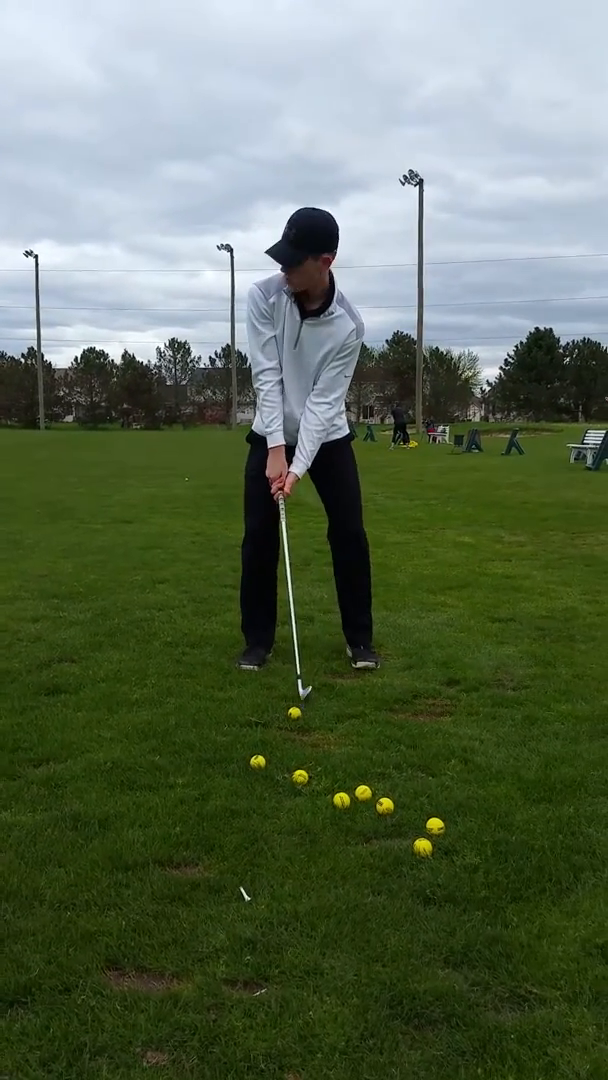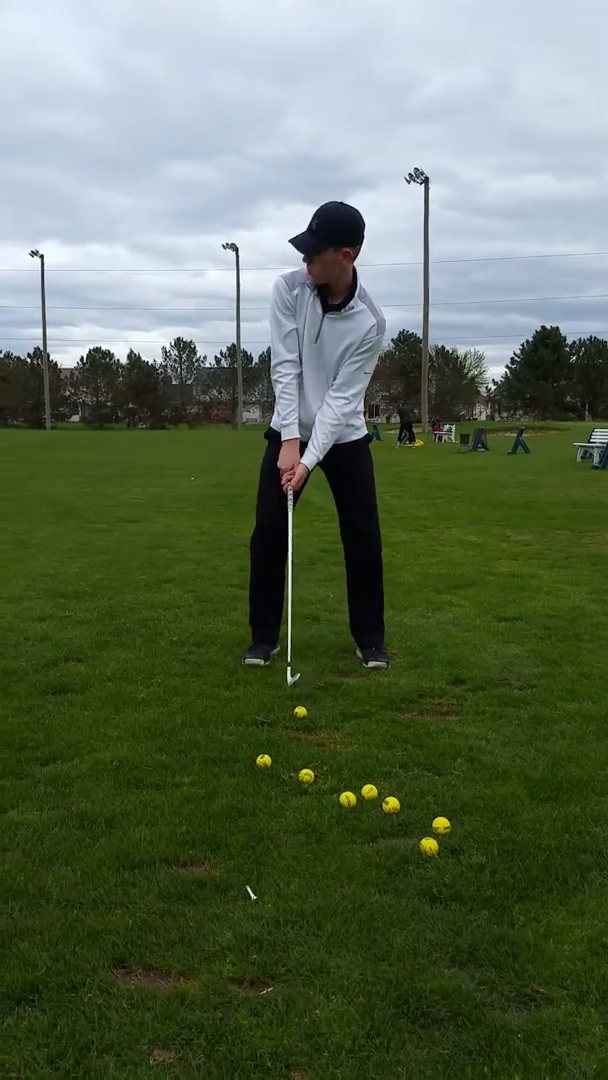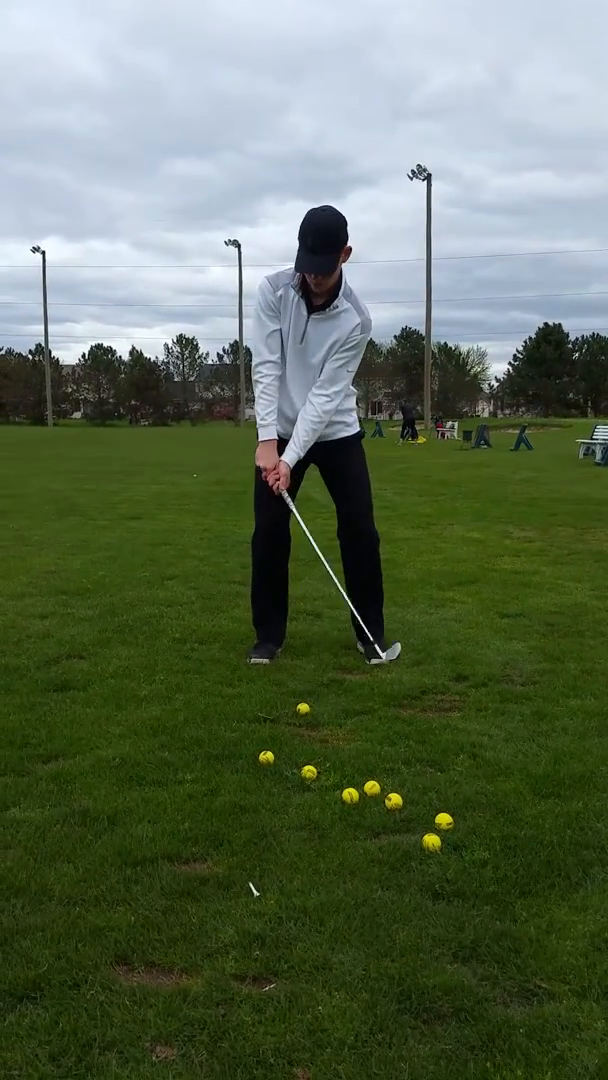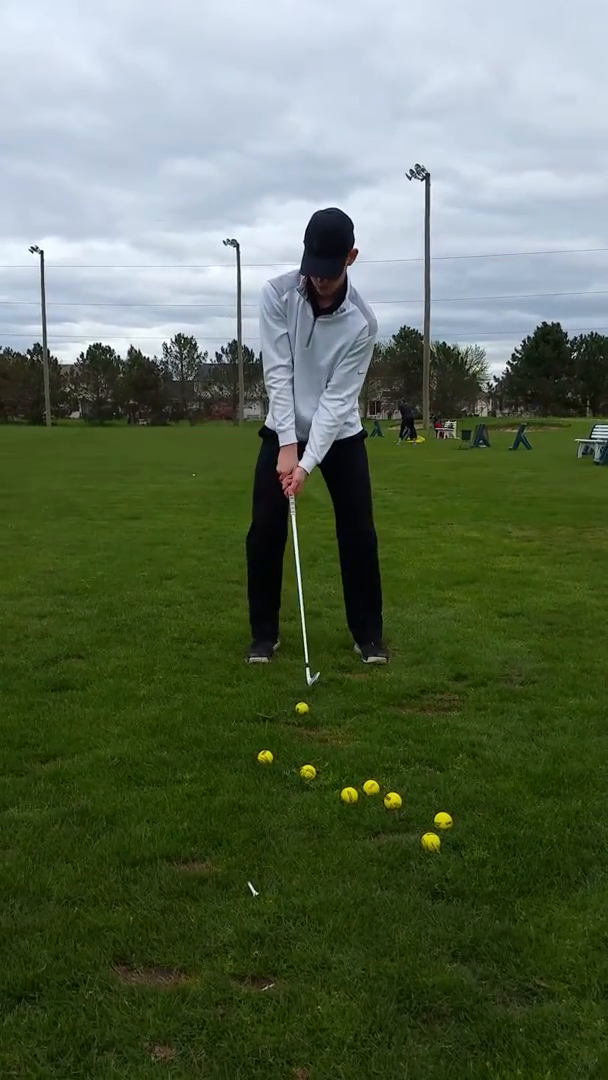
dt=0.3s
person 1, frame 1
left shoulder: (348, 325)
right shoulder: (263, 296)
left elbow: (325, 400)
right elbow: (266, 376)
left wrist: (299, 467)
right wrist: (277, 450)
left hip: (328, 438)
right hip: (271, 435)
left knee: (349, 534)
right knee: (259, 537)
left ankle: (359, 637)
right ankle: (257, 639)
person 1, frame 2
left shoulder: (369, 322)
right shoulder: (288, 289)
left elbow: (342, 397)
right elbow: (286, 368)
left wrist: (309, 459)
right wrist: (289, 442)
left hip: (344, 439)
right hip: (288, 434)
left knee: (363, 537)
right knee: (268, 532)
left ankle: (370, 637)
right ankle: (264, 635)
person 1, frame 3
left shoulder: (356, 319)
right shoulder: (273, 291)
left elbow: (327, 394)
right elbow: (266, 369)
left wrist: (291, 458)
right wrist: (267, 441)
left hip: (337, 434)
right hip: (280, 433)
left knee: (360, 532)
right knee: (268, 533)
left ankle: (370, 632)
right ankle: (268, 634)
person 1, frame 4
left shoulder: (362, 322)
right shoulder: (277, 294)
left elbow: (338, 398)
right elbow: (278, 375)
left wrist: (308, 463)
right wrist: (288, 446)
left hip: (341, 436)
right hip: (284, 431)
left knee: (358, 532)
right knee: (265, 530)
left ankle: (368, 632)
right ankle: (264, 632)
